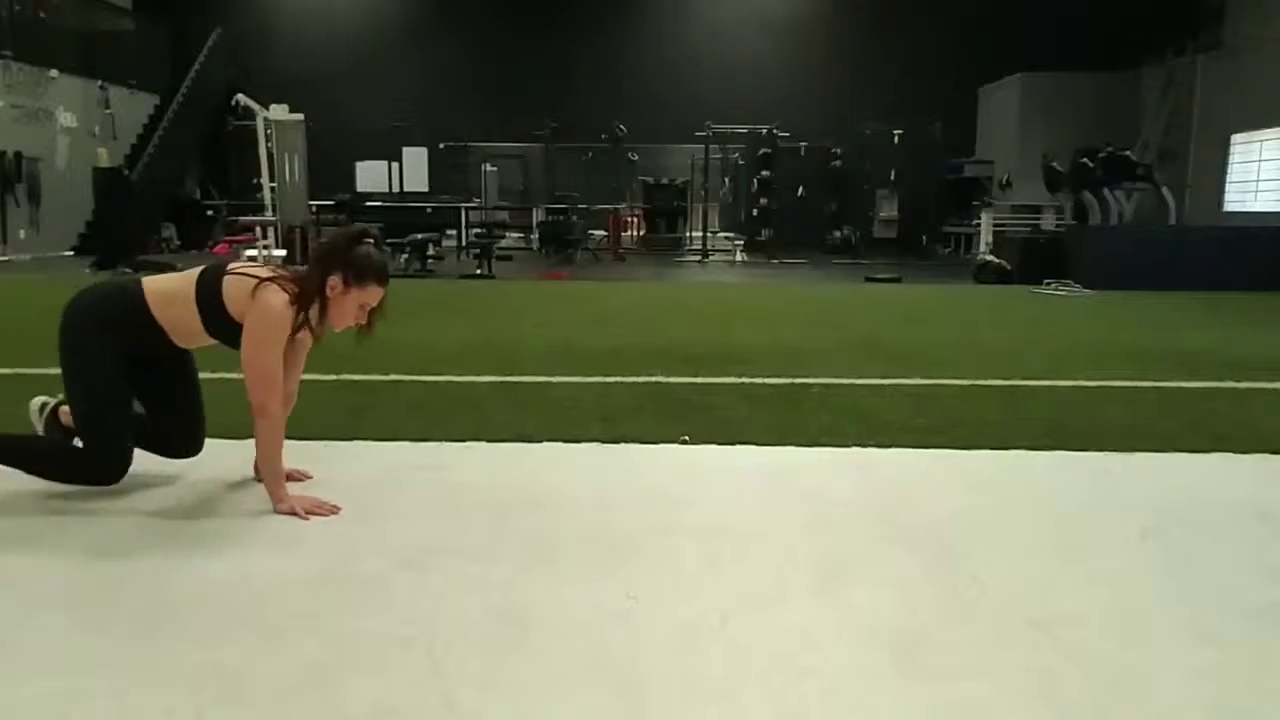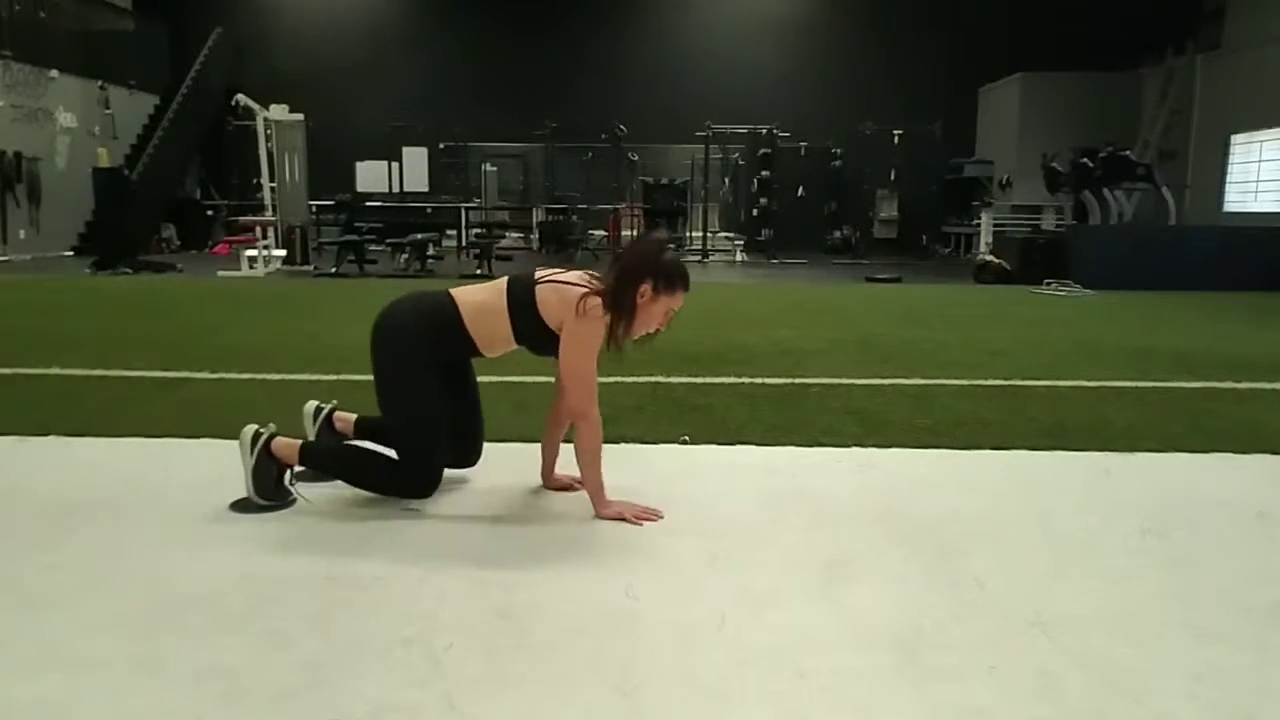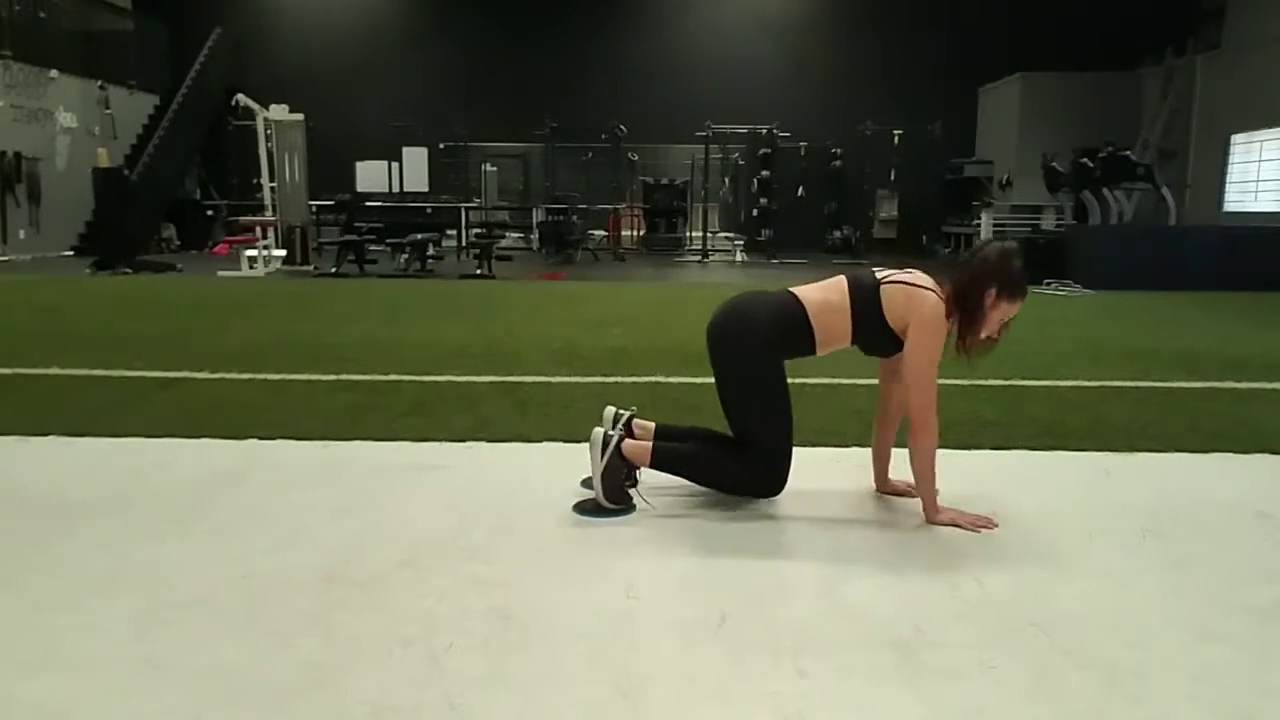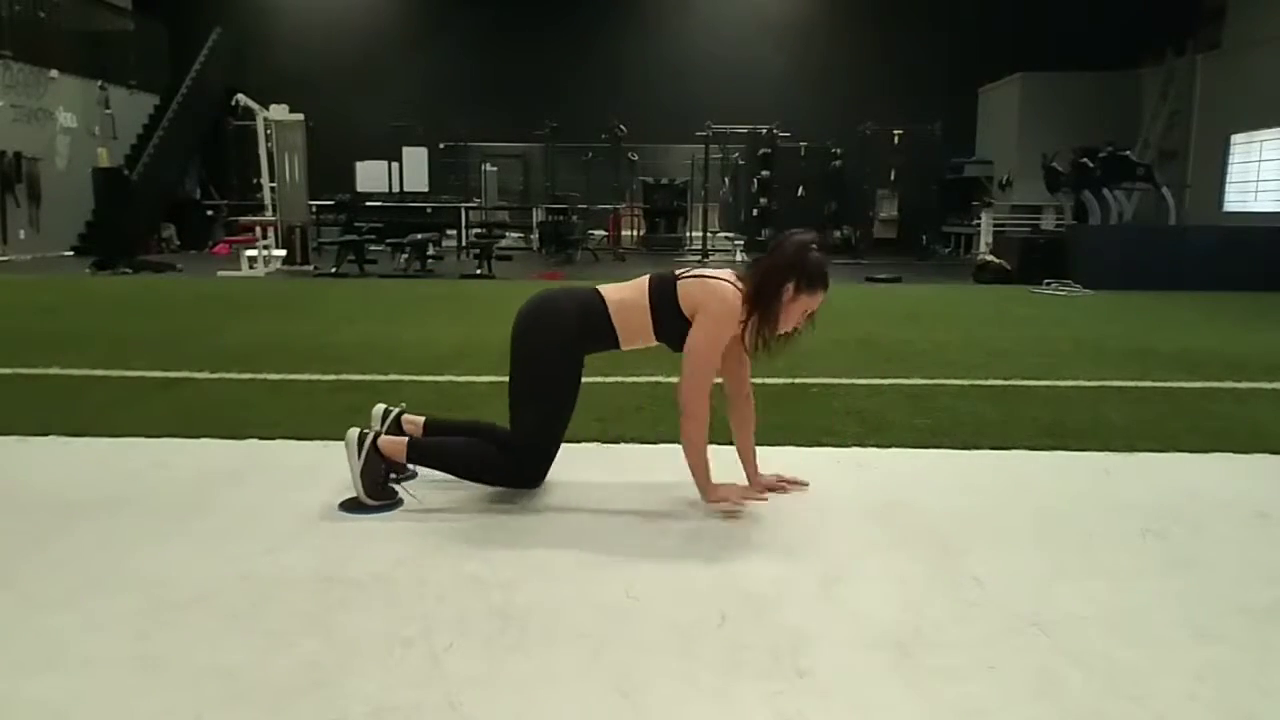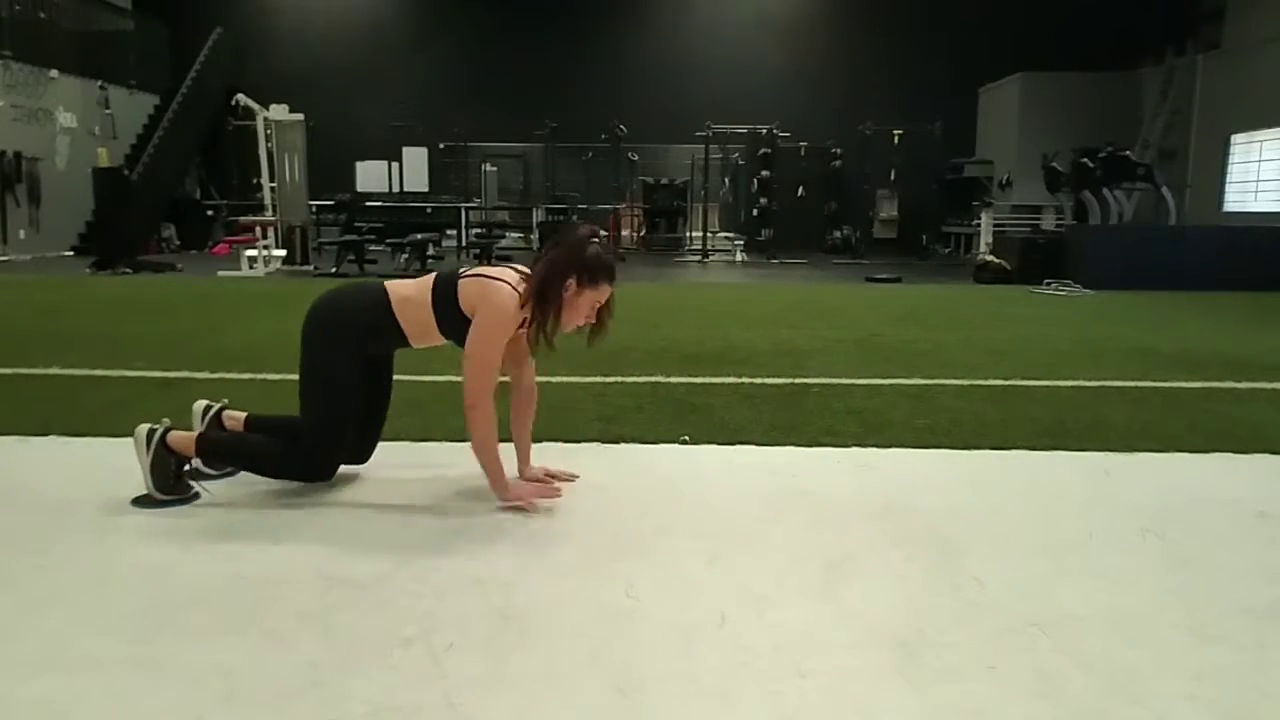
dt=1s
person 1, frame 1
left shoulder: (309, 304)
right shoulder: (274, 304)
left elbow: (287, 392)
right elbow: (267, 408)
left wrist: (266, 463)
right wrist: (280, 495)
left hip: (153, 332)
right hip: (100, 323)
left knee: (183, 442)
right knee: (105, 464)
left ankle: (63, 416)
person 1, frame 2
left shoulder: (593, 298)
right shoulder: (589, 310)
left elbow: (567, 397)
right elbow: (584, 413)
left wrist: (550, 472)
right wrist: (600, 500)
left hip: (435, 333)
right hip: (408, 333)
left knee: (464, 451)
right knee: (419, 476)
left ankle: (335, 421)
right ankle: (275, 446)
person 1, frame 3
left shoulder: (916, 297)
right shoulder: (931, 310)
left elbow: (892, 397)
right elbow: (922, 419)
left wrist: (882, 478)
right wrist: (932, 507)
left hip: (747, 324)
right hip: (750, 334)
left knee: (758, 452)
right knee: (766, 477)
left ankle: (630, 428)
right ankle: (625, 449)
person 1, frame 4
left shoulder: (737, 297)
right shoulder: (723, 303)
left elbow: (740, 394)
right elbow: (692, 406)
left wrist: (754, 475)
right wrist: (708, 487)
left hip: (562, 326)
right hip: (553, 329)
left knee: (528, 444)
right knee: (523, 469)
left ankle: (403, 423)
right ankle: (380, 446)
person 1, frame 5
left shoulder: (528, 291)
right shoulder: (503, 301)
left elbow: (522, 382)
right elbow: (477, 404)
left wrist: (525, 463)
right wrist: (501, 485)
left hip: (367, 330)
right hip: (340, 326)
left knee: (354, 448)
right knee: (315, 463)
left ankle: (224, 420)
right ankle: (168, 442)
